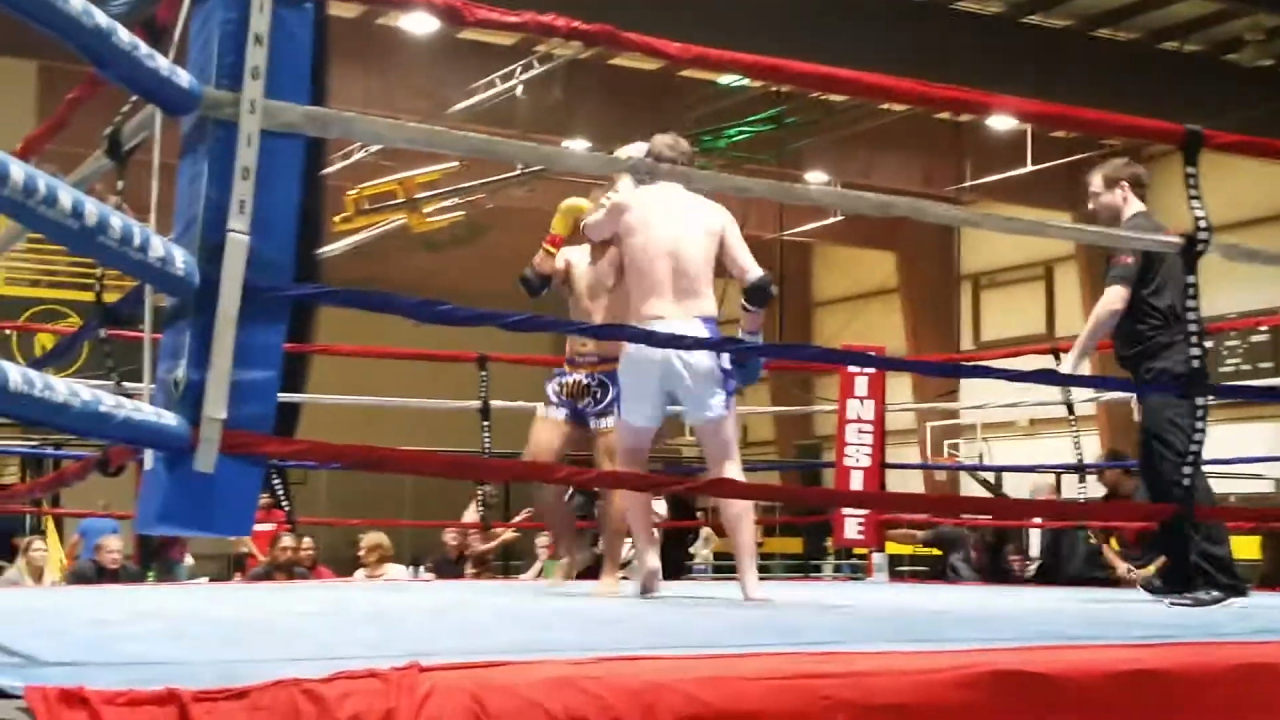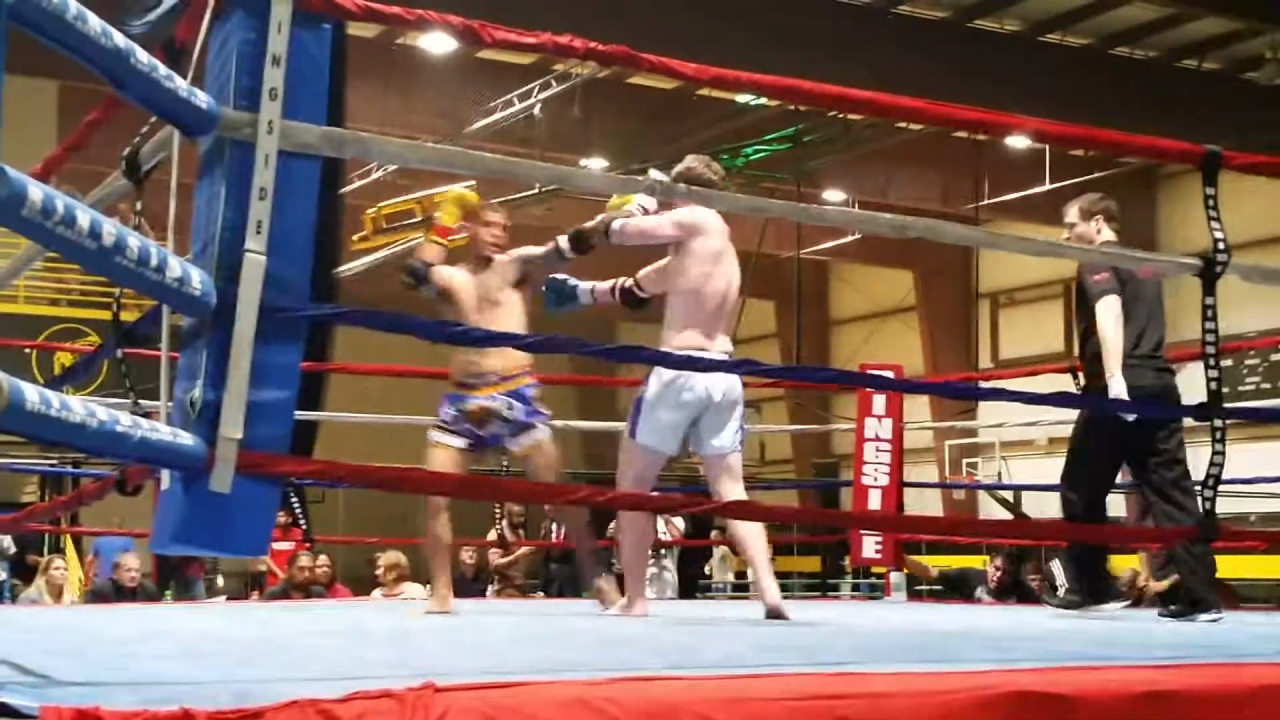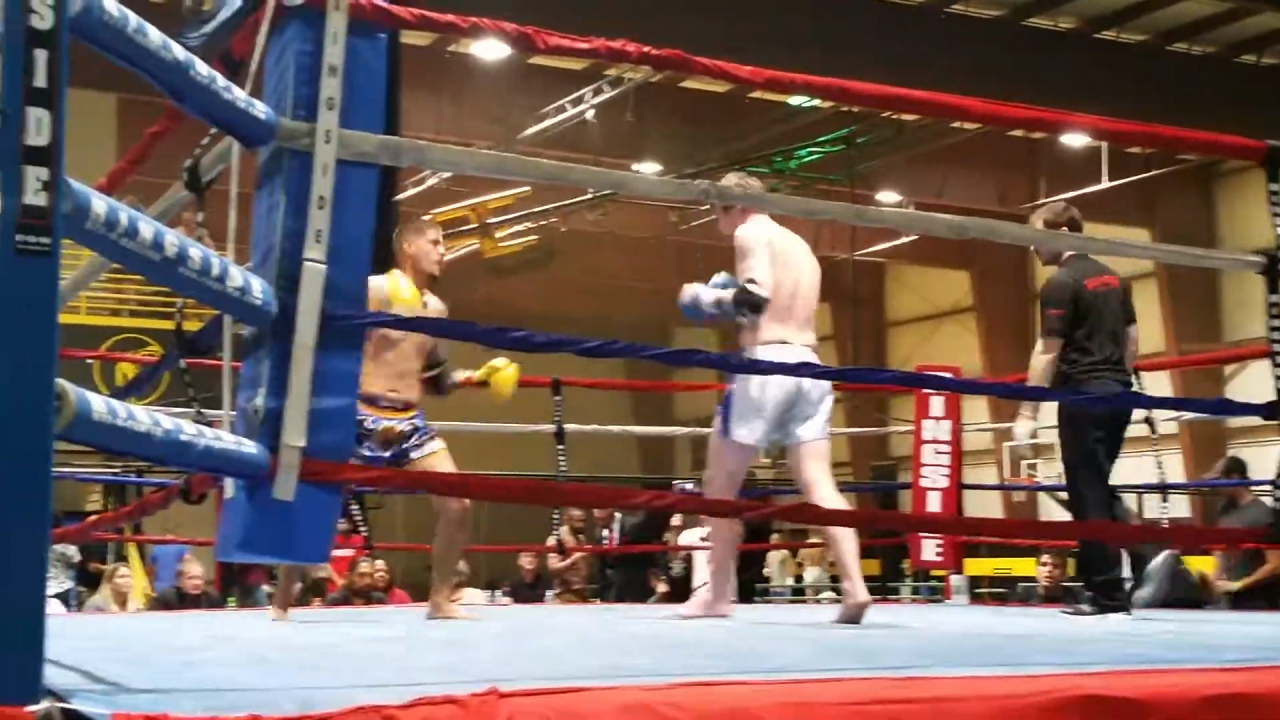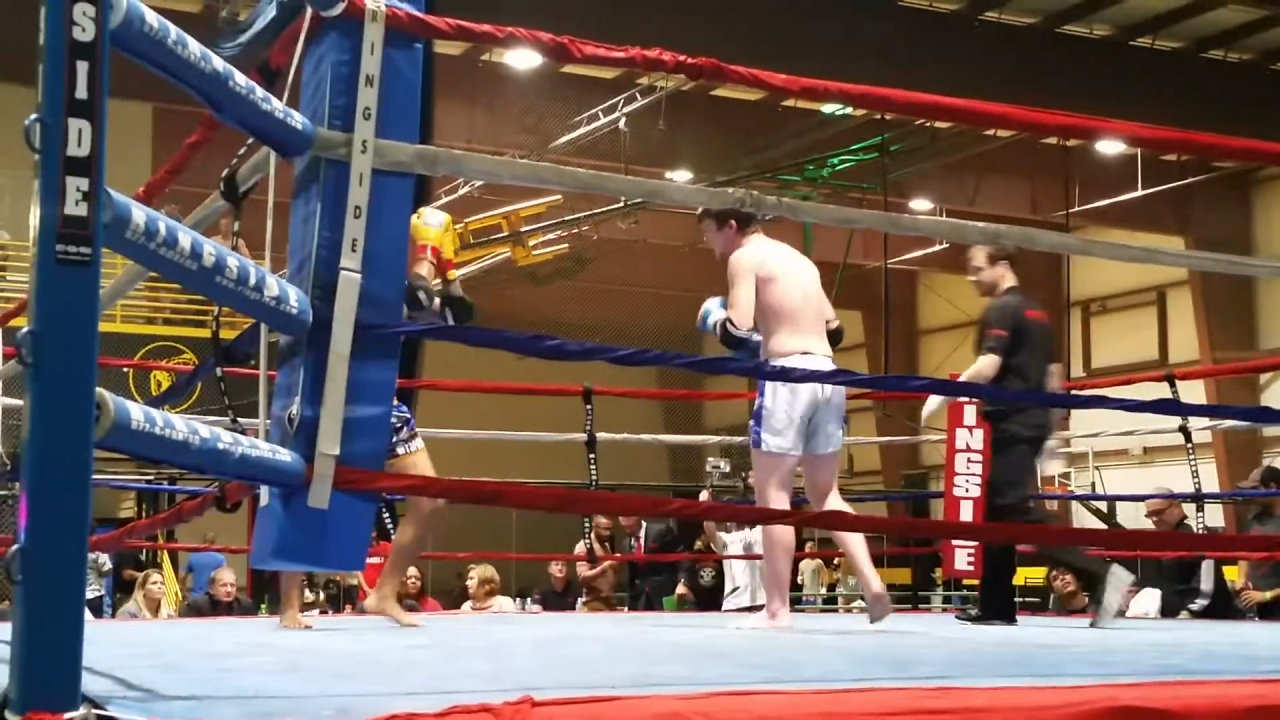
dt=0.4s
person 1, frame 1
left shoulder: (628, 202)
right shoulder: (715, 213)
left elbow: (591, 231)
right elbow: (759, 288)
left wrist: (626, 181)
left hip: (645, 345)
right hip: (700, 341)
left knee: (631, 457)
right knee: (726, 467)
left ankle: (647, 555)
right ankle: (749, 578)
person 1, frame 2
left shoulder: (697, 221)
right shoulder: (700, 248)
left elbow: (617, 229)
right elbow: (636, 290)
left wrist: (634, 206)
right wrist: (583, 291)
left hip: (678, 372)
right hip: (723, 375)
left knee: (633, 487)
right knee: (731, 495)
left ankle: (634, 599)
right ankle: (768, 588)
person 1, frame 3
left shoulder: (751, 232)
right shoulder: (801, 247)
left elbow: (754, 298)
left wrist: (707, 300)
right wrist: (731, 298)
left hip: (765, 365)
right hip: (808, 367)
left knee: (720, 482)
right knee: (820, 487)
left ankle: (717, 595)
right ankle: (854, 587)
person 1, frame 4
left shoulder: (745, 257)
right shoulder: (799, 261)
left elbow: (736, 335)
right elbow: (834, 330)
left wrist: (714, 315)
left hip: (786, 377)
right hip: (827, 375)
left knee: (773, 496)
right knee: (824, 496)
left ankle: (776, 609)
right ankle: (870, 581)
person 2, frame 1
left shoulder: (1129, 235)
right shoulder: (1161, 234)
left elbow: (1115, 301)
left wrist: (1074, 355)
left hip: (1163, 368)
right hip: (1176, 365)
left knee: (1176, 471)
right knee: (1163, 471)
left ankle: (1220, 577)
right ankle: (1183, 573)
person 2, frame 2
left shoulder: (1095, 263)
right shoulder: (1143, 267)
left elbow: (1108, 312)
left wrist: (1113, 376)
left hip: (1119, 390)
right hip: (1161, 385)
left knee: (1082, 490)
right knee: (1171, 491)
left ankle: (1095, 587)
right ankle: (1198, 597)
person 2, frame 3
left shoulder: (1061, 282)
right shoulder: (1110, 277)
left elbow: (1048, 354)
right elbow: (1132, 341)
left wrist: (1026, 413)
left hip: (1085, 398)
right hip: (1115, 393)
left knee: (1087, 497)
right knee: (1097, 492)
left ankle: (1108, 594)
right ankle: (1142, 552)
person 2, frame 4
left shoulder: (1001, 310)
right shoulder: (1036, 312)
left elbow: (988, 368)
right elbow: (1053, 376)
left wrist: (941, 397)
right wrist: (1051, 427)
left hip: (1013, 424)
right hip: (1034, 422)
left knee: (1018, 514)
right knee: (999, 512)
left ankle: (1103, 575)
right ankle: (995, 604)
person 3, frame 1
right shoulder: (572, 258)
right elbow: (532, 284)
right wrist: (558, 232)
left hip: (614, 374)
right hip: (571, 374)
left knee: (610, 473)
right knee: (535, 462)
left ankle: (611, 570)
right ankle: (567, 552)
person 3, frame 2
left shoulder: (518, 265)
right shoulder: (450, 278)
left elbow: (565, 250)
right elbow: (416, 278)
left hip: (516, 395)
right hip: (462, 400)
right knee: (435, 494)
left ankle: (593, 574)
right ankle: (441, 593)
person 3, frame 3
left shoulder: (435, 307)
right shoulder: (372, 289)
left wrist: (482, 375)
right wrist: (380, 322)
left hip: (409, 422)
right hip: (361, 417)
left knee: (458, 506)
left ankle: (442, 600)
right ankle: (283, 599)
person 3, frame 4
left shoulder: (405, 292)
left elbow: (460, 315)
right elbow: (415, 292)
left wrist: (446, 263)
right wrist: (428, 249)
left hip: (386, 405)
left knee: (428, 503)
left ankle: (384, 596)
right ankle: (289, 608)
